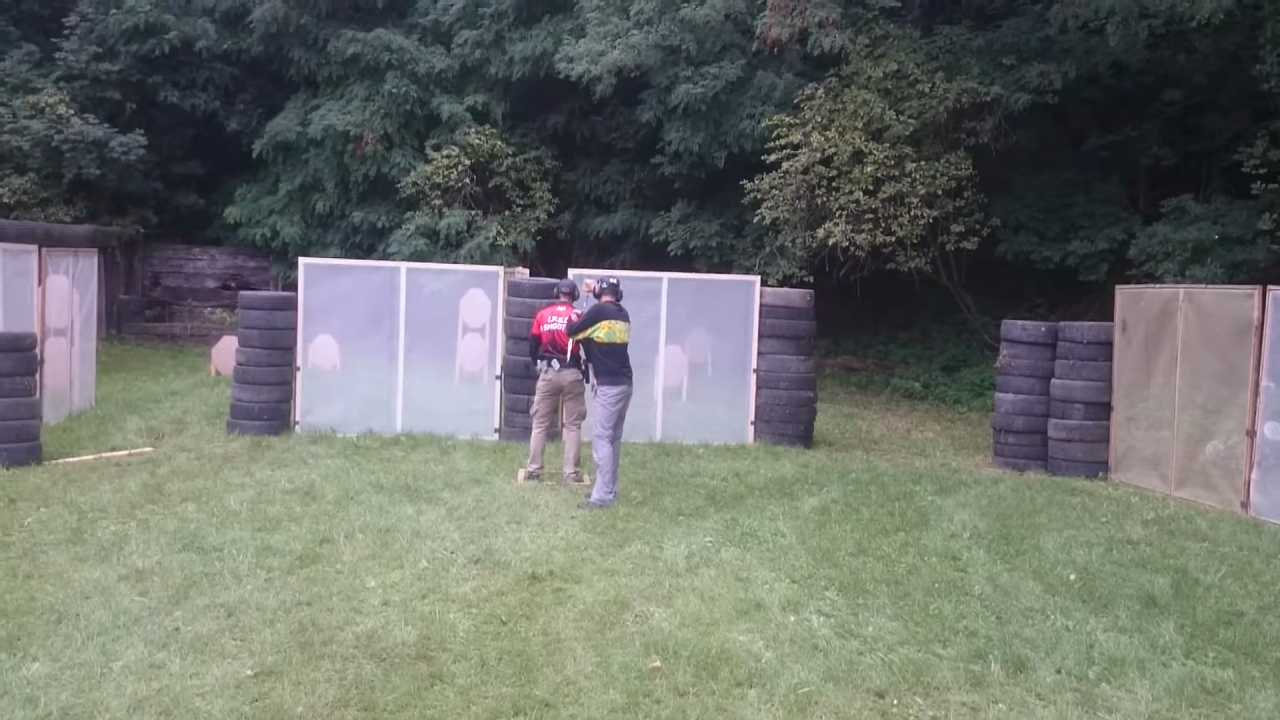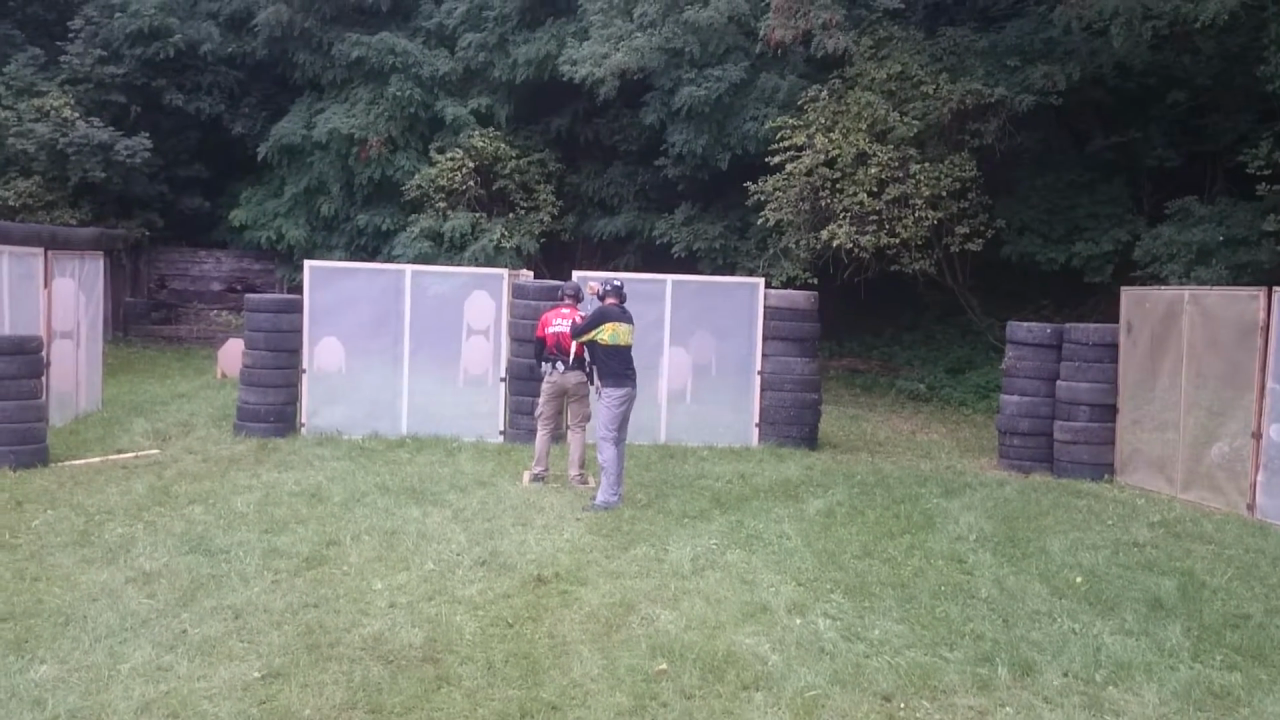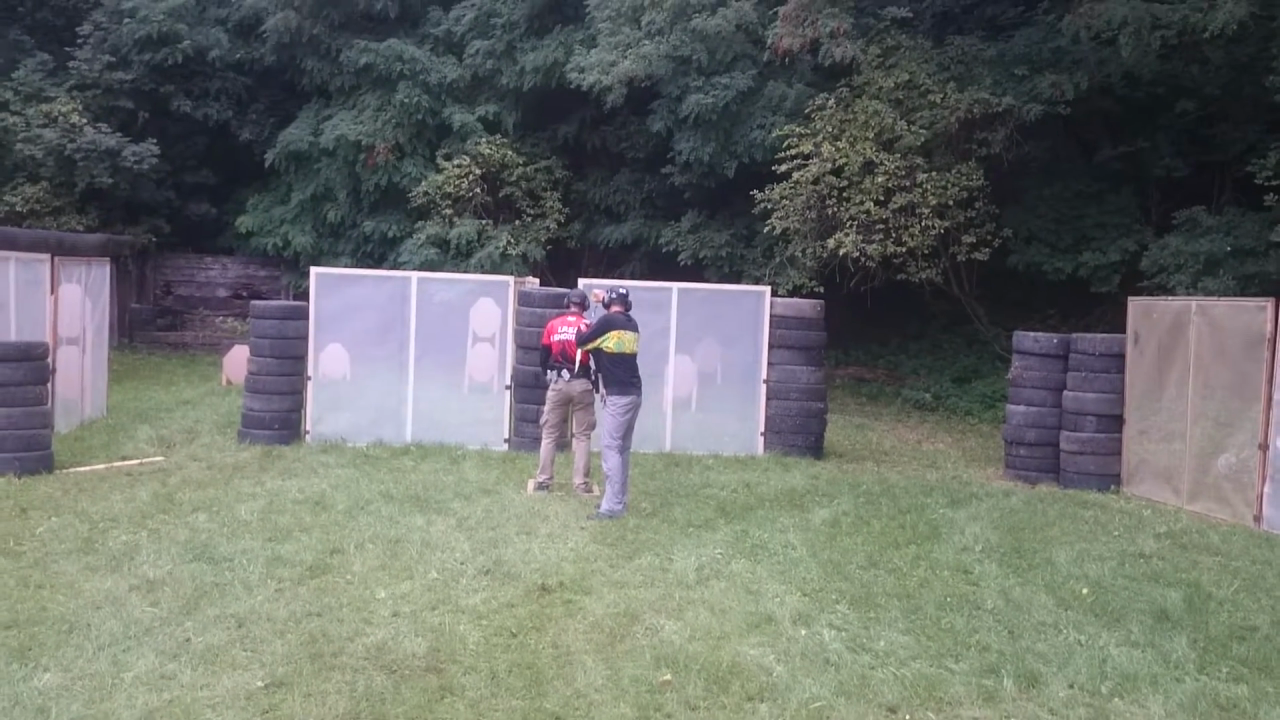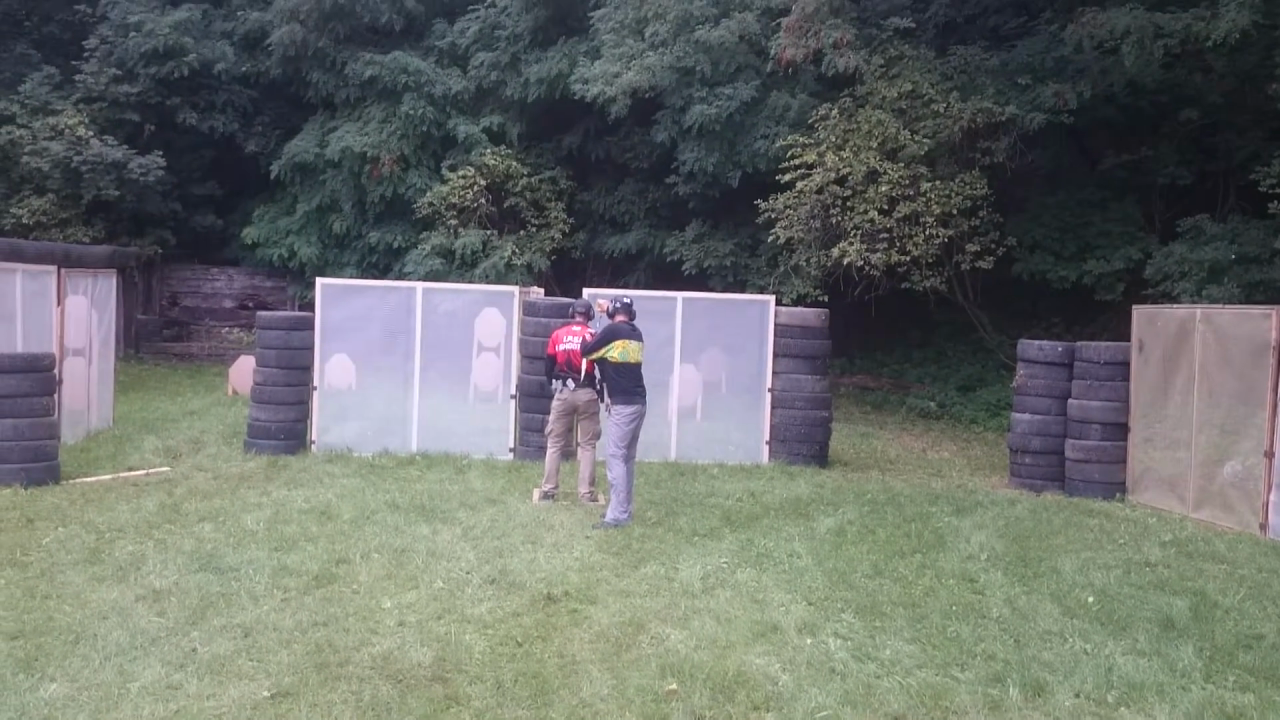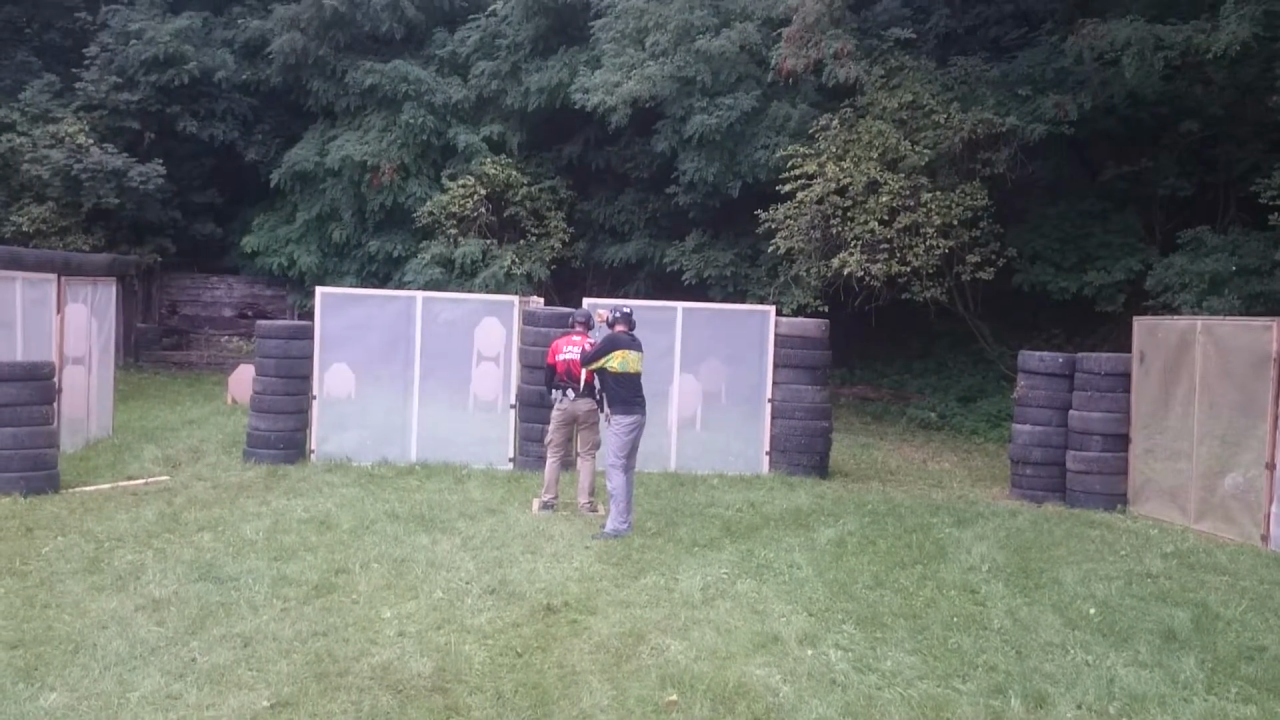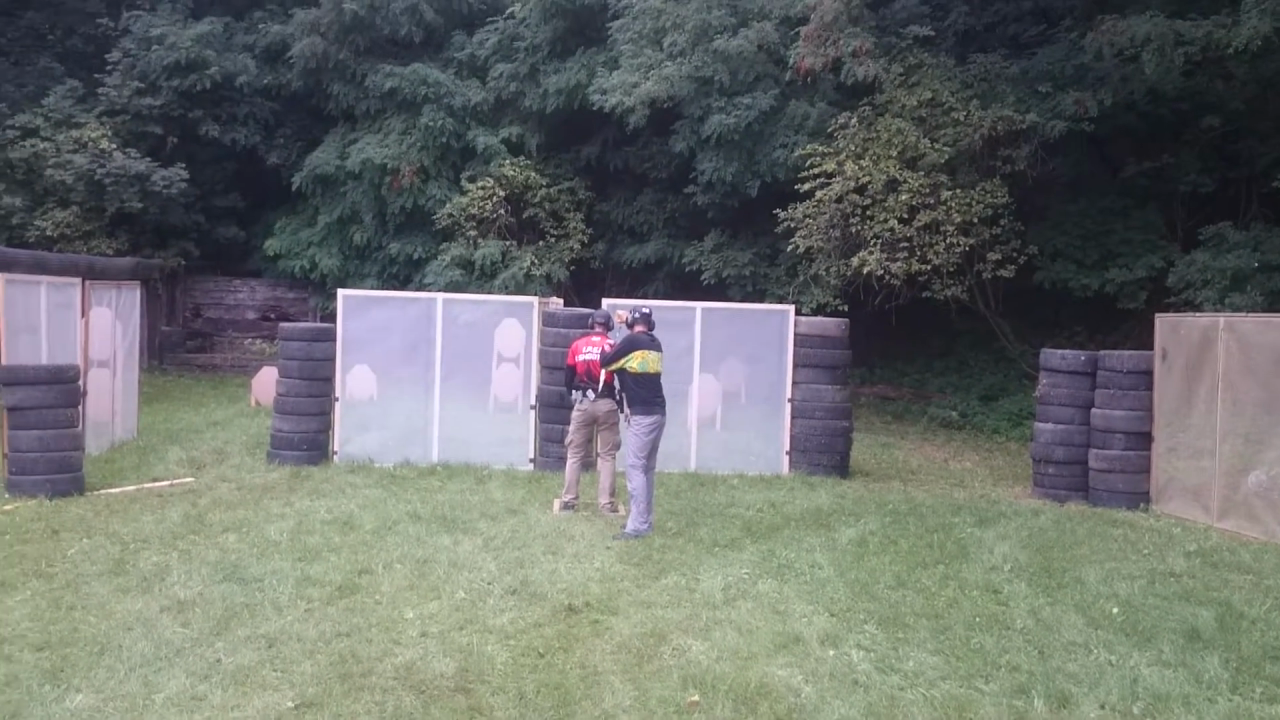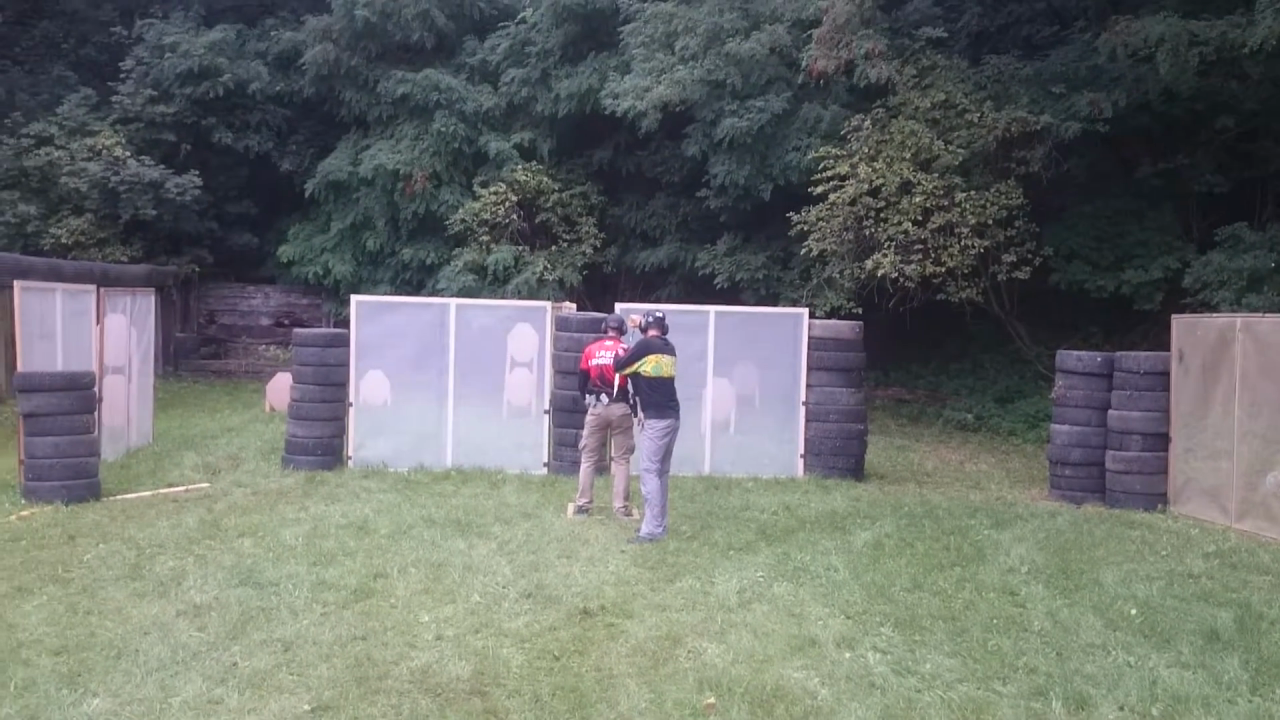
dt=0.2s
person 1, frame 1
left shoulder: (599, 310)
right shoulder: (622, 313)
left elbow: (571, 332)
left wrist: (575, 319)
left hip: (610, 384)
right hip: (624, 382)
left knee: (601, 437)
right knee: (613, 438)
left ankle: (602, 496)
right ankle: (609, 490)
person 1, frame 2
left shoulder: (603, 312)
right shoulder: (626, 316)
left elbow: (575, 334)
left wrist: (580, 321)
left hip: (613, 386)
right hip: (628, 385)
left knee: (606, 439)
right knee: (617, 440)
left ankle: (607, 498)
right ankle: (614, 492)
person 1, frame 3
left shoulder: (608, 320)
right shoulder: (631, 324)
left elbow: (581, 342)
left wrist: (585, 328)
left hip: (619, 395)
right hip: (633, 392)
left knee: (610, 448)
right knee: (622, 449)
left ankle: (612, 507)
right ankle: (619, 501)
person 1, frame 4
left shoulder: (613, 330)
right shoulder: (636, 333)
left elbow: (585, 352)
left wrist: (590, 338)
left hip: (623, 404)
right hip: (638, 402)
left knee: (615, 457)
right knee: (627, 458)
left ankle: (617, 516)
right ankle: (624, 510)
person 1, frame 5
left shoulder: (613, 340)
right shoulder: (635, 343)
left elbow: (585, 362)
left wrist: (591, 348)
left hip: (623, 414)
right hip: (637, 412)
left knee: (615, 467)
right knee: (627, 468)
left ankle: (617, 526)
right ankle: (624, 520)
person 1, frame 6
left shoulder: (632, 340)
right shoulder: (655, 343)
left elbow: (605, 362)
left wrist: (609, 349)
left hip: (643, 414)
right hip: (657, 412)
left knee: (635, 468)
right knee: (647, 468)
left ankle: (638, 526)
right ankle: (644, 520)
person 1, frame 7
left shoulder: (646, 345)
right shoulder: (669, 348)
left elbow: (618, 367)
left wrist: (623, 353)
left hip: (657, 418)
right hip: (671, 416)
left knee: (650, 471)
right knee: (661, 472)
left ankle: (652, 530)
right ankle: (659, 524)
person 2, frame 1
left shoulder: (542, 315)
right shoulder: (578, 316)
left elbow: (533, 346)
left wrist: (539, 364)
right wrist: (587, 370)
left hip: (548, 373)
right hip: (572, 374)
left knee: (540, 424)
right knee: (572, 425)
left ankle: (533, 470)
right ankle: (572, 473)
person 2, frame 2
left shoulder: (547, 317)
right shoulder: (582, 319)
left elbow: (538, 348)
left hip: (553, 375)
right hip: (577, 376)
left knee: (545, 426)
right knee: (577, 427)
left ankle: (538, 472)
right ankle: (577, 475)
person 2, frame 3
left shoulder: (552, 325)
right shoulder: (588, 326)
left elbow: (544, 356)
left hip: (558, 383)
right hip: (582, 384)
left knee: (550, 434)
right knee: (582, 435)
left ankle: (543, 481)
right ankle: (581, 483)
person 2, frame 4
left shoulder: (558, 335)
right shoulder: (593, 336)
left elbow: (549, 366)
left hip: (563, 392)
right hip: (587, 393)
left knee: (555, 443)
right knee: (587, 445)
left ankle: (548, 490)
right ankle: (587, 492)
person 2, frame 5
left shoulder: (557, 345)
right shoulder: (593, 345)
left elbow: (548, 375)
left hip: (563, 402)
right hip: (587, 403)
left knee: (554, 453)
right knee: (587, 455)
left ankle: (548, 500)
right ankle: (586, 503)
person 2, frame 6
left shoulder: (577, 345)
right shoulder: (612, 346)
left elbow: (568, 376)
left hip: (583, 403)
right hip: (607, 404)
left knee: (575, 454)
right knee: (607, 455)
left ankle: (568, 501)
right ankle: (607, 503)
person 2, frame 7
left shoulder: (590, 350)
right shoulder: (626, 350)
left elbow: (582, 381)
left hip: (596, 407)
right hip: (620, 408)
left knee: (589, 458)
right knee: (621, 459)
left ankle: (582, 504)
right ankle: (621, 506)
